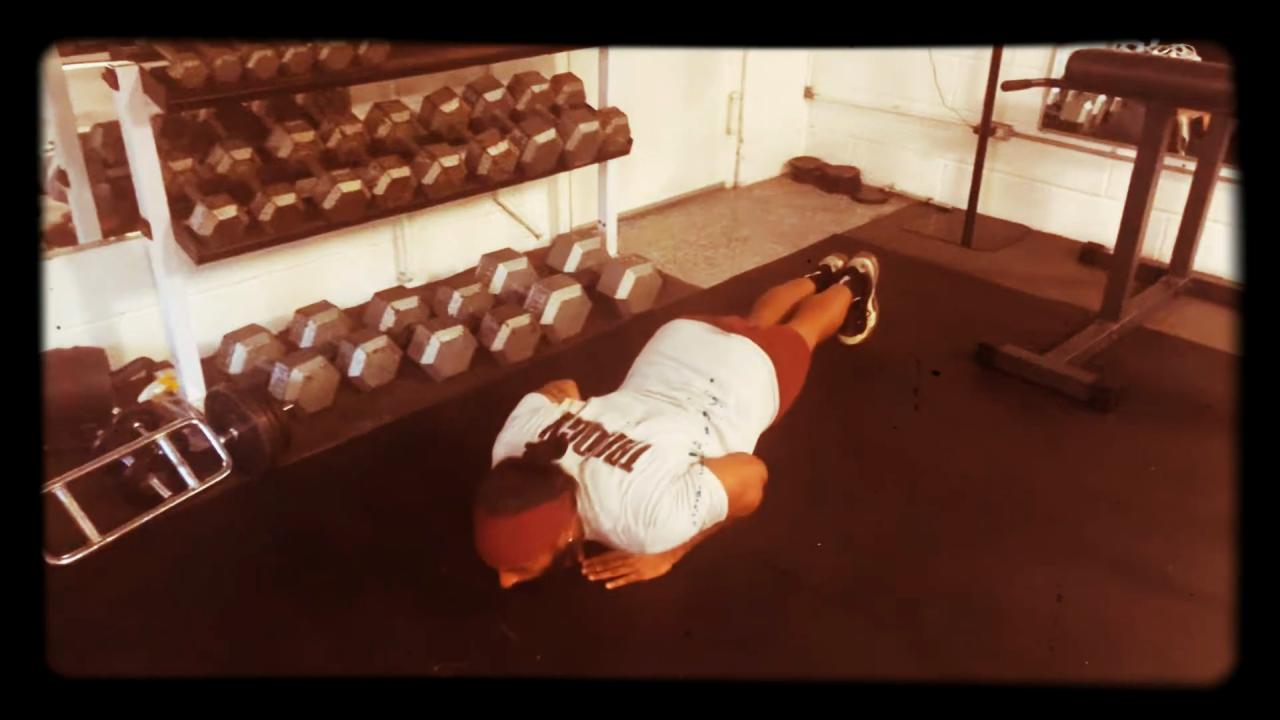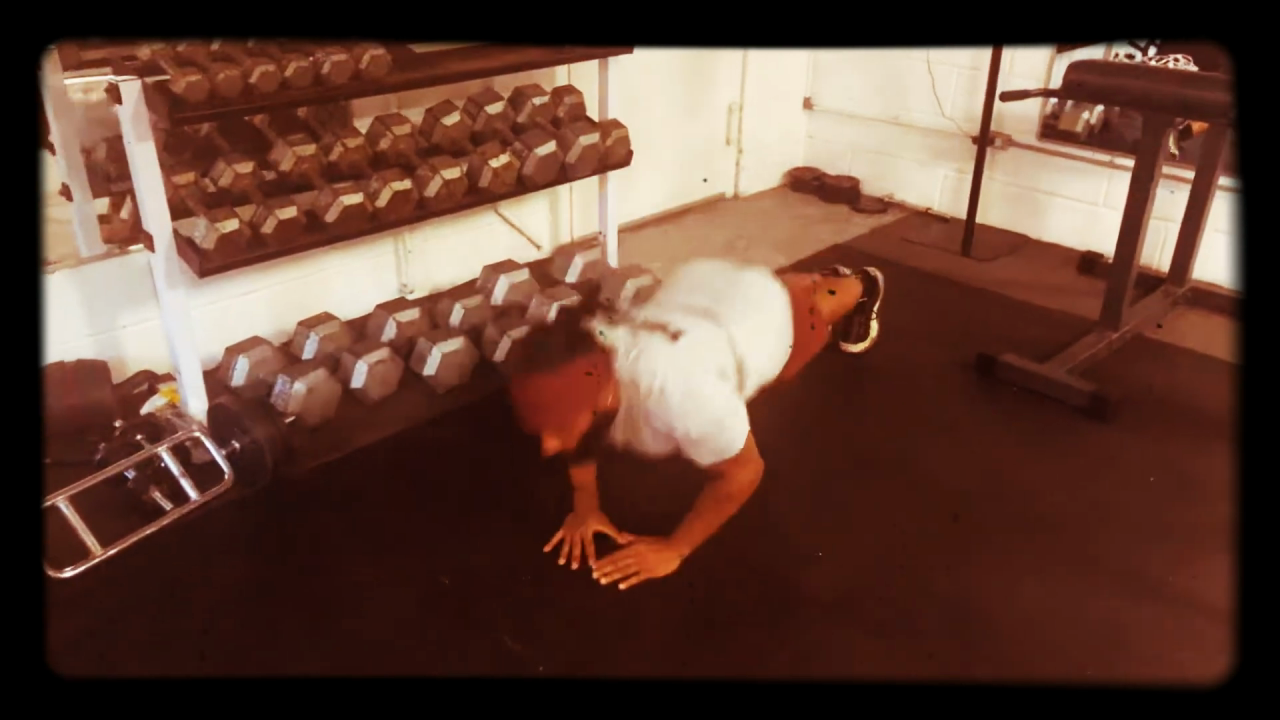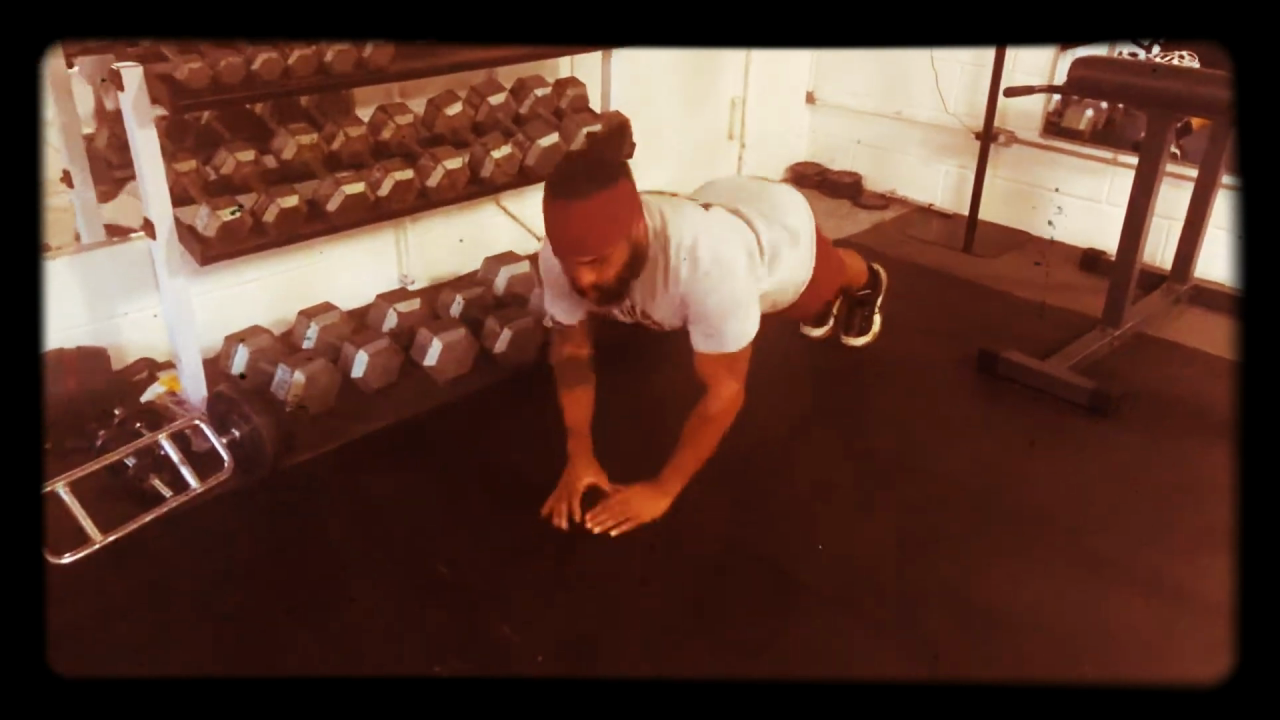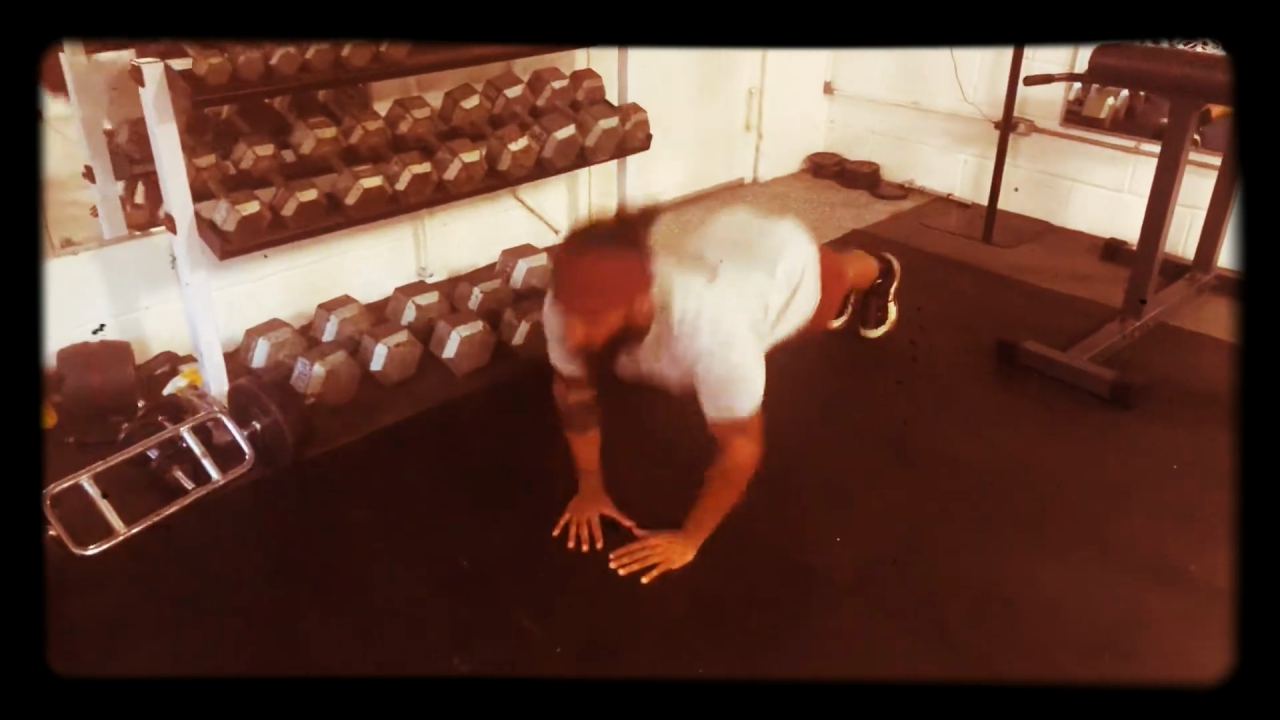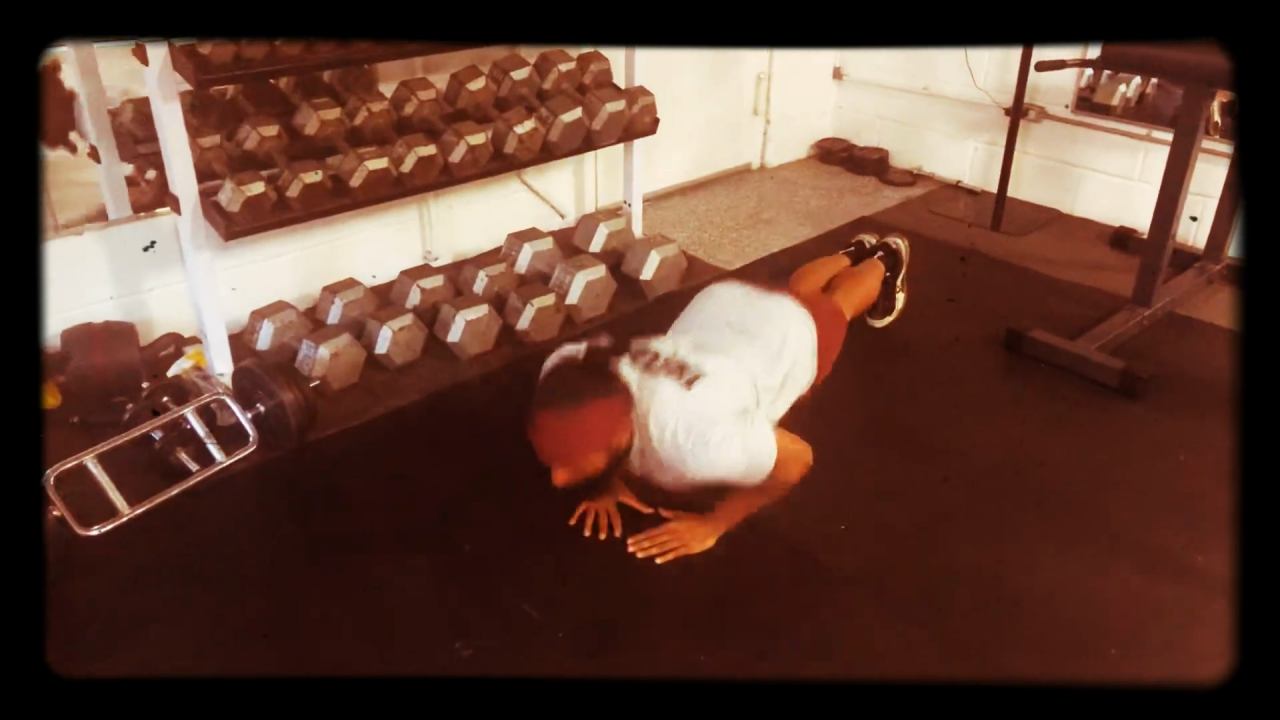
dt=1s
person 1, frame 1
left shoulder: (644, 517)
right shoulder: (517, 445)
left elbow: (752, 479)
left wrist: (666, 554)
left hip: (748, 373)
right hip: (679, 341)
left knee: (797, 333)
right knee: (759, 321)
left ankle: (854, 280)
right ankle: (822, 275)
person 1, frame 2
left shoulder: (682, 397)
right shoulder: (562, 357)
left elbow: (743, 472)
right elbow: (562, 422)
left wrist: (676, 548)
right wrist: (585, 505)
left hip: (765, 307)
right hip: (695, 291)
left knee: (813, 310)
left ankle: (862, 284)
right ankle: (828, 277)
person 1, frame 3
left shoulder: (707, 256)
right shoulder: (565, 248)
left elbow: (725, 388)
right elbow: (570, 345)
left wrist: (664, 491)
right wrist: (579, 457)
left hip: (789, 233)
left knee: (827, 280)
left ankle: (868, 284)
right ankle: (825, 304)
person 1, frame 4
left shoulder: (710, 330)
right shoulder: (570, 310)
left elbow: (741, 449)
right elbow: (575, 387)
left wrist: (690, 537)
right wrist: (589, 487)
left hip: (791, 261)
left knee: (840, 275)
left ankle: (880, 268)
person 1, frame 5
left shoulder: (694, 443)
right shoulder: (562, 373)
left elbow: (797, 458)
left wrist: (712, 526)
right wrist: (604, 482)
left hip: (791, 339)
right hip: (715, 309)
left knee: (835, 303)
right knee: (797, 290)
left ankle: (885, 258)
right ankle: (856, 251)
